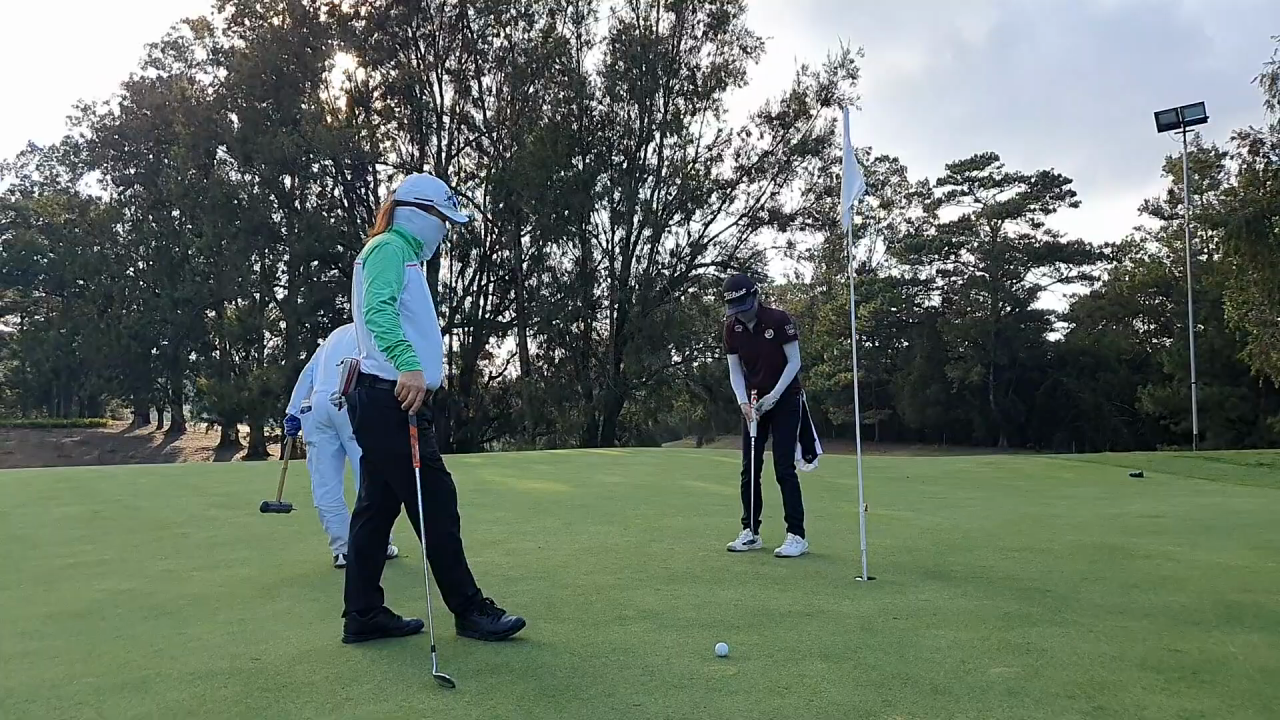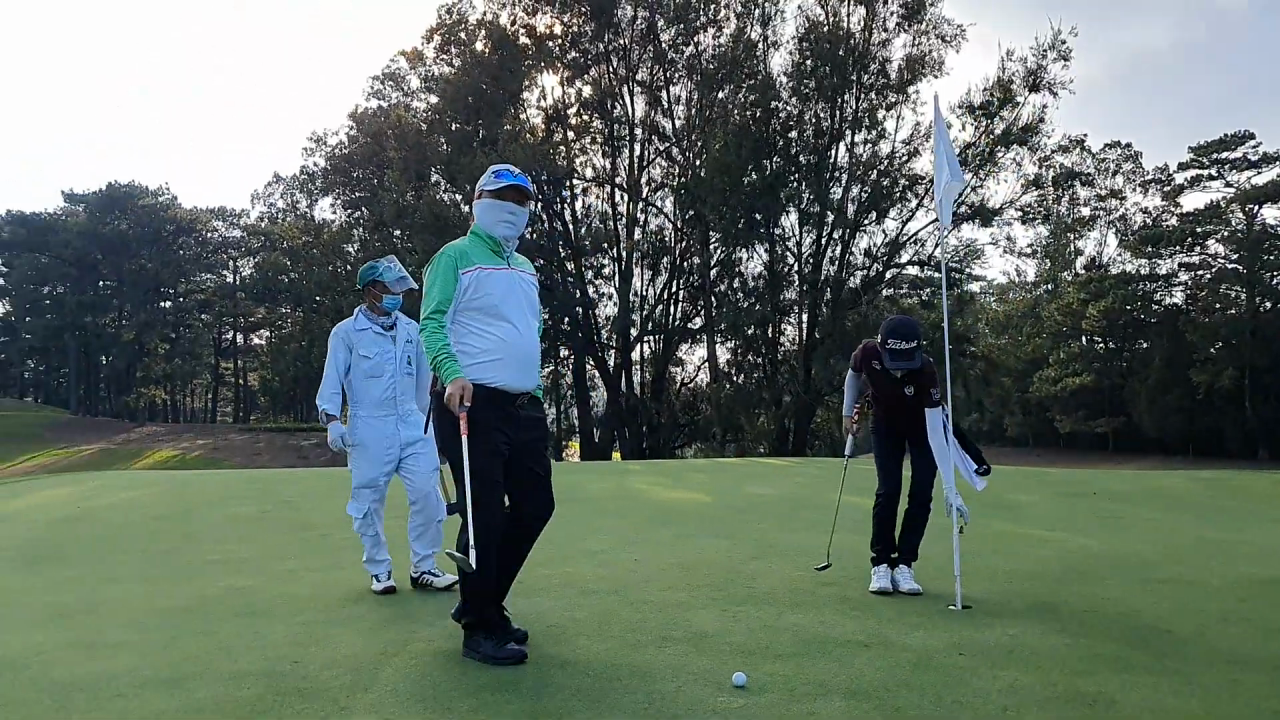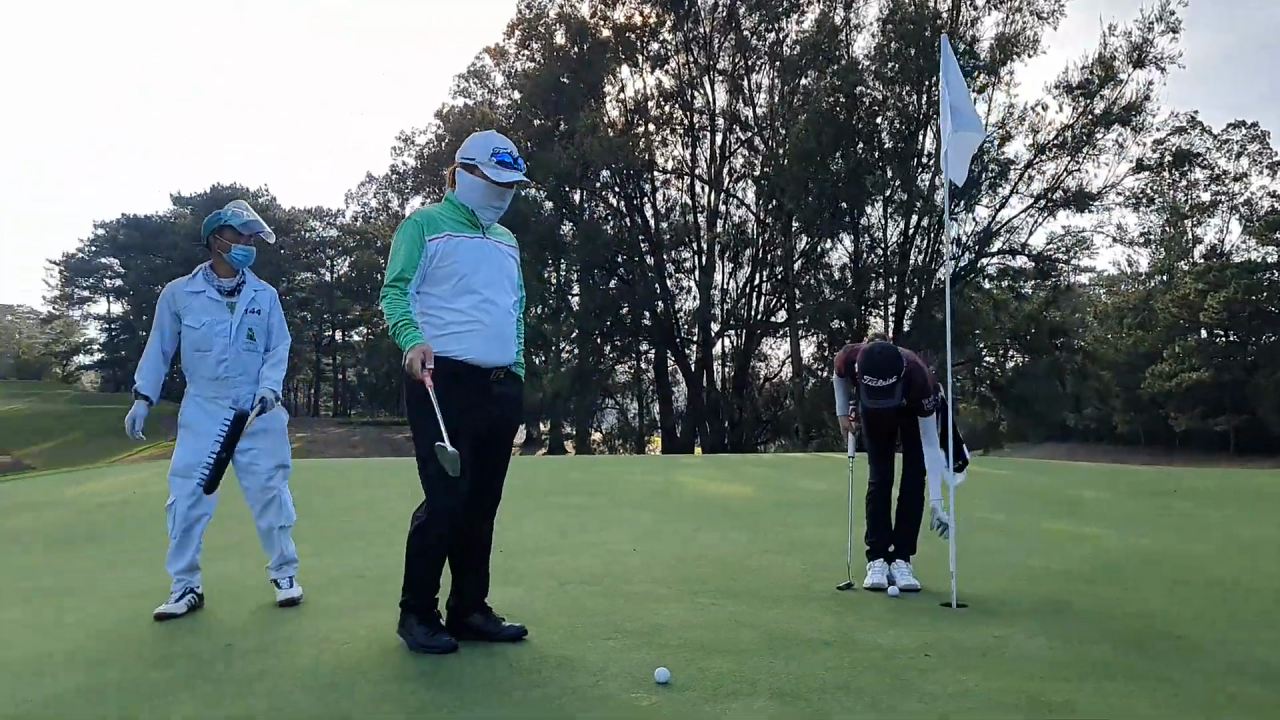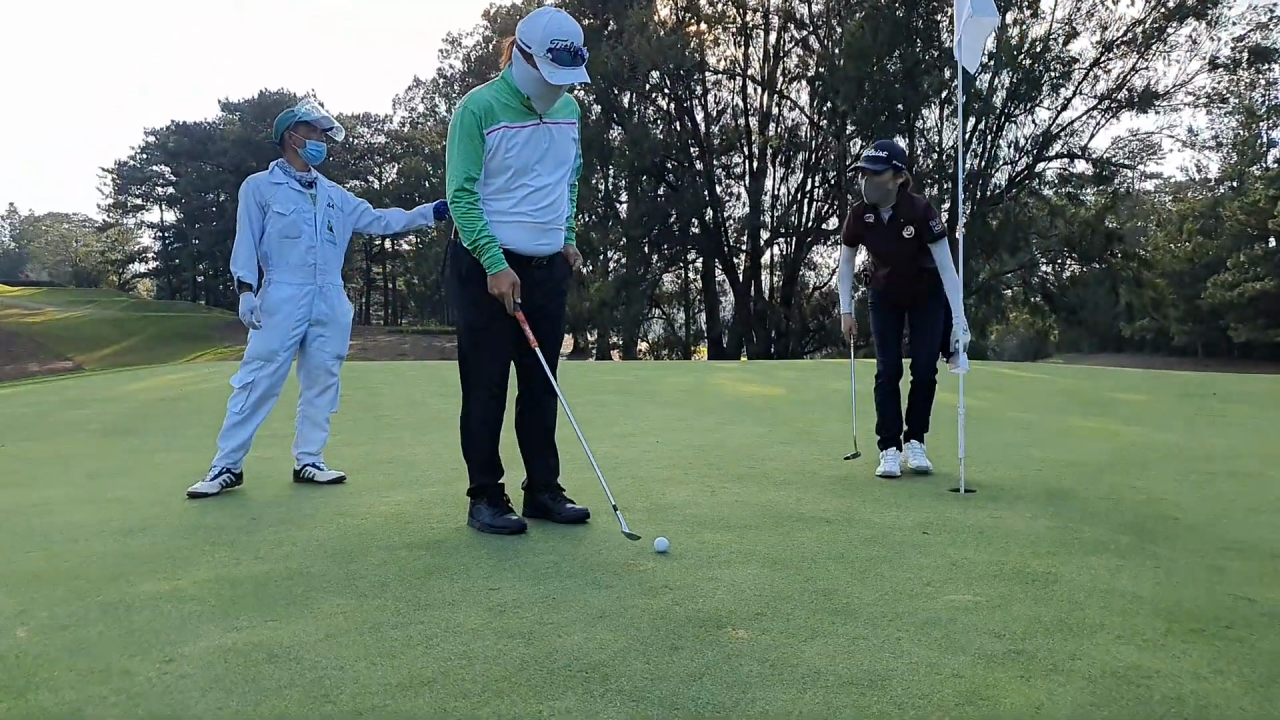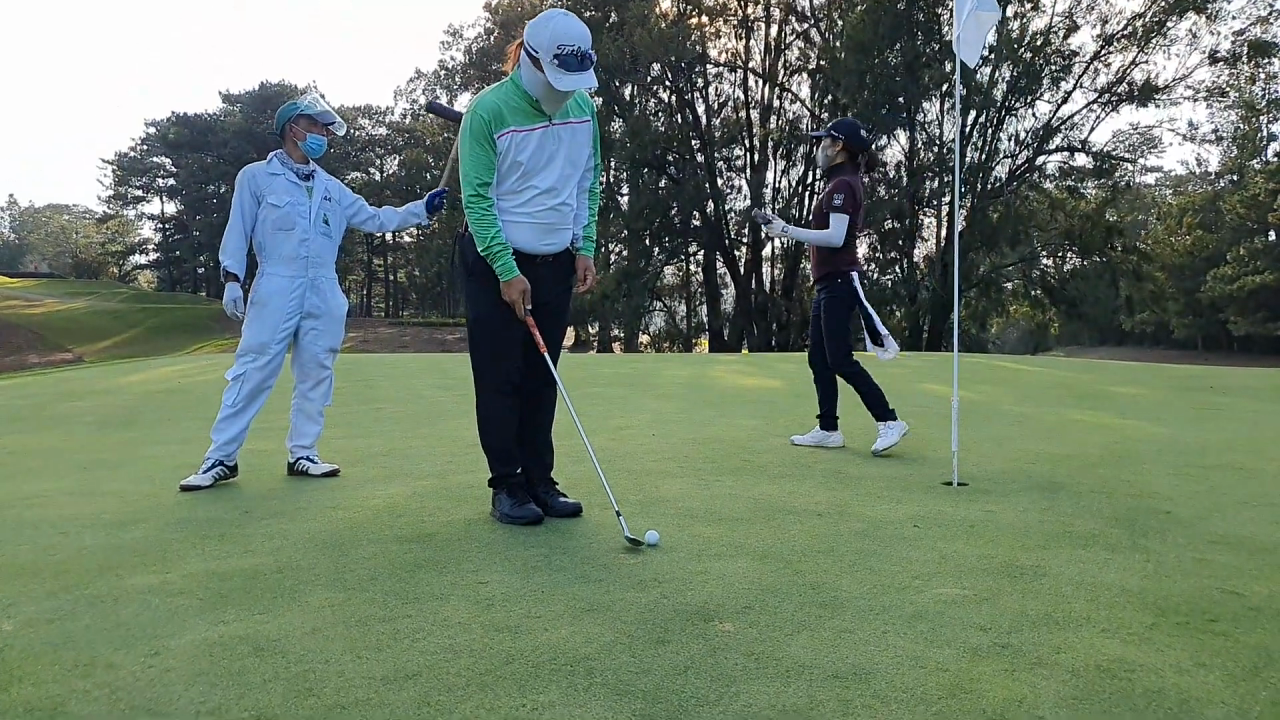
dt=1s
person 1, frame 1
left shoulder: (404, 258)
right shoulder: (389, 250)
right elbow: (379, 312)
right wrist: (411, 368)
left hip: (391, 397)
right hip: (390, 395)
left knee: (379, 503)
right knee: (437, 497)
left ankle: (363, 614)
right ankle: (470, 609)
person 1, frame 2
left shoulder: (526, 268)
right shoulder: (456, 256)
right elbow: (432, 323)
left wrist: (536, 394)
right wrist: (452, 373)
left hip: (524, 406)
right hip: (473, 405)
left knee: (536, 506)
right knee: (485, 516)
left ankle: (481, 604)
right ankle: (480, 628)
person 1, frame 3
left shoulder: (507, 240)
right shoulder: (425, 224)
right elbow: (395, 292)
left wrist: (517, 372)
right wrist: (412, 340)
left hip: (500, 385)
right hip: (443, 379)
left knee: (482, 502)
right knee: (448, 497)
left ankle: (467, 610)
right ankle: (417, 611)
person 1, frame 4
left shoulder: (568, 109)
right shoulder: (479, 108)
right elbow: (462, 194)
left wrist: (566, 240)
right wrist: (495, 265)
left hip: (548, 266)
right hip: (487, 266)
left knee: (541, 383)
right knee: (486, 384)
left ankle: (543, 489)
right ankle: (485, 497)
person 1, frame 5
left shoulder: (582, 106)
right shoulder: (488, 109)
left elbow: (589, 181)
right elbow: (477, 196)
left wrist: (585, 247)
right wrist: (507, 271)
left hip: (555, 261)
right hip: (496, 262)
left knee: (541, 377)
right knee: (499, 377)
left ankle: (538, 481)
right ankle: (506, 486)
person 2, frame 1
left shoulder: (338, 334)
left elbow: (309, 370)
left wrist: (293, 411)
left hip: (317, 409)
left knee: (326, 484)
left ankle: (342, 549)
person 2, frame 2
left shoulder: (410, 329)
right shoulder: (346, 332)
right elbow: (332, 378)
left wrist: (422, 416)
right wrist: (332, 418)
left hip: (410, 425)
right hip: (367, 428)
left knee: (427, 493)
right knee: (369, 501)
left ankle: (424, 567)
right ankle: (379, 570)
person 2, frame 3
left shoulder: (265, 295)
right shoulder: (178, 293)
left elbow: (278, 348)
right elbow: (159, 347)
left wrist: (270, 388)
right wrist: (142, 397)
left hip: (257, 410)
right hip: (202, 410)
left knee: (268, 490)
right knee: (186, 497)
left ankle: (283, 573)
right ankle: (186, 587)
person 2, frame 4
left shoulder: (334, 194)
right shoulder: (259, 186)
left elbow: (378, 220)
right elbow: (246, 241)
left wrist: (428, 213)
right wrist: (246, 289)
left hip: (330, 300)
right hip: (282, 297)
left knee: (322, 381)
right knee: (258, 379)
left ankle: (309, 461)
right ankle: (227, 466)
person 2, frame 5
left shoulder: (331, 186)
right shoulder: (256, 176)
left elbow: (374, 219)
right elbow: (238, 232)
left wrist: (421, 209)
right wrist: (232, 279)
left hip: (324, 291)
right hip: (275, 287)
left knee: (316, 372)
right knee: (253, 369)
left ankle: (302, 453)
right ankle: (221, 458)
person 3, frame 1
left shoulder: (780, 320)
right shoulder: (732, 329)
left elbow: (794, 363)
right elbow: (735, 370)
left wrist: (775, 395)
right wrist: (743, 401)
left hip: (785, 403)
right hip: (756, 406)
left knee: (784, 468)
right knee: (749, 469)
left ankle: (796, 534)
right ankle: (750, 531)
person 3, frame 2
left shoulder: (925, 370)
right shoulder: (867, 352)
left elbow: (935, 433)
right elbow: (853, 375)
left wrist: (950, 489)
right wrist: (848, 412)
left hip: (922, 427)
right hip: (885, 425)
left knee: (921, 493)
right knee: (888, 489)
left ankle: (903, 565)
right ankle: (881, 564)
person 3, frame 3
left shoulder: (917, 377)
right shoulder: (850, 359)
left elbow: (930, 445)
left wrist: (936, 501)
right wrist: (842, 411)
left hip: (920, 408)
right hip: (871, 408)
left knee: (913, 481)
right knee: (880, 478)
left ankle: (901, 559)
right ankle: (877, 560)
person 3, frame 4
left shoulder: (921, 211)
right shoulder: (858, 216)
left elbow: (946, 267)
right elbow: (846, 263)
left wrist: (959, 320)
right wrist: (846, 311)
left hip: (927, 298)
right hip: (884, 298)
left knee: (923, 370)
right knee: (888, 370)
left ankle: (915, 442)
right ankle: (889, 448)
person 3, frame 5
left shoulder: (841, 185)
right shoulder: (845, 182)
left elbow: (835, 237)
left wrist: (787, 230)
left hip: (840, 280)
right hip: (833, 280)
left knee: (840, 359)
right knee: (818, 357)
left ankle: (889, 421)
right ankle: (828, 429)
